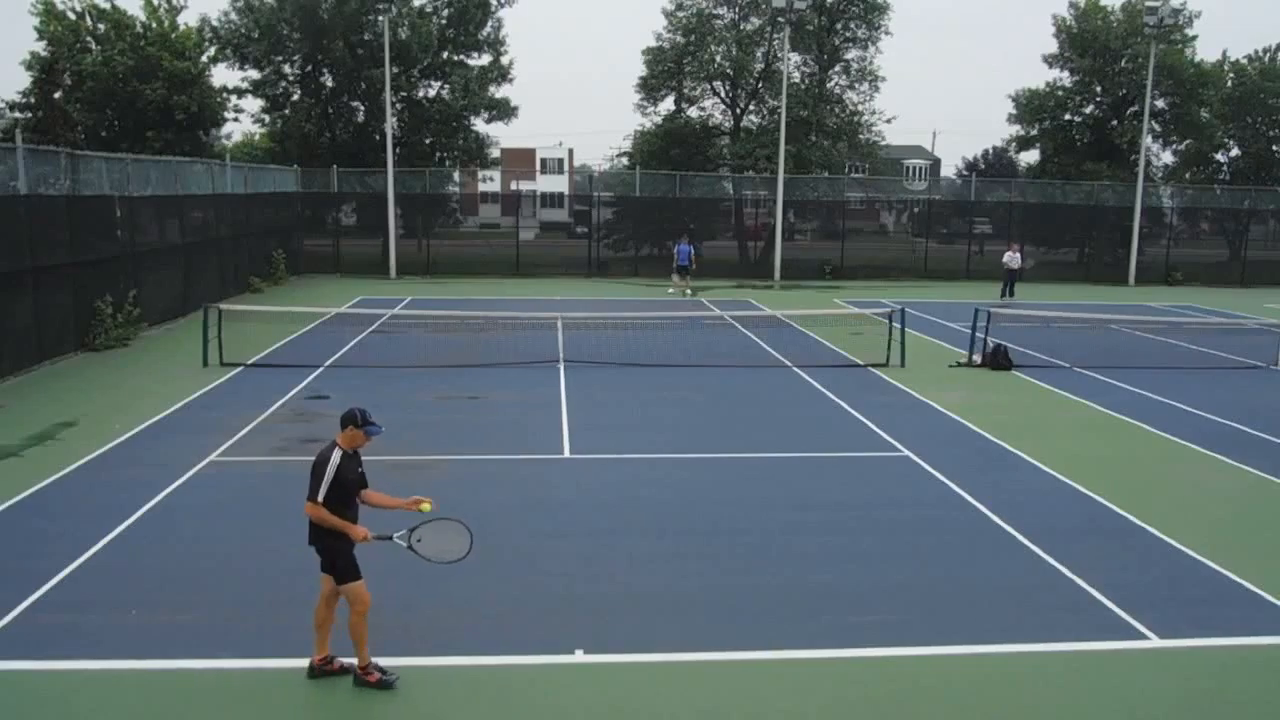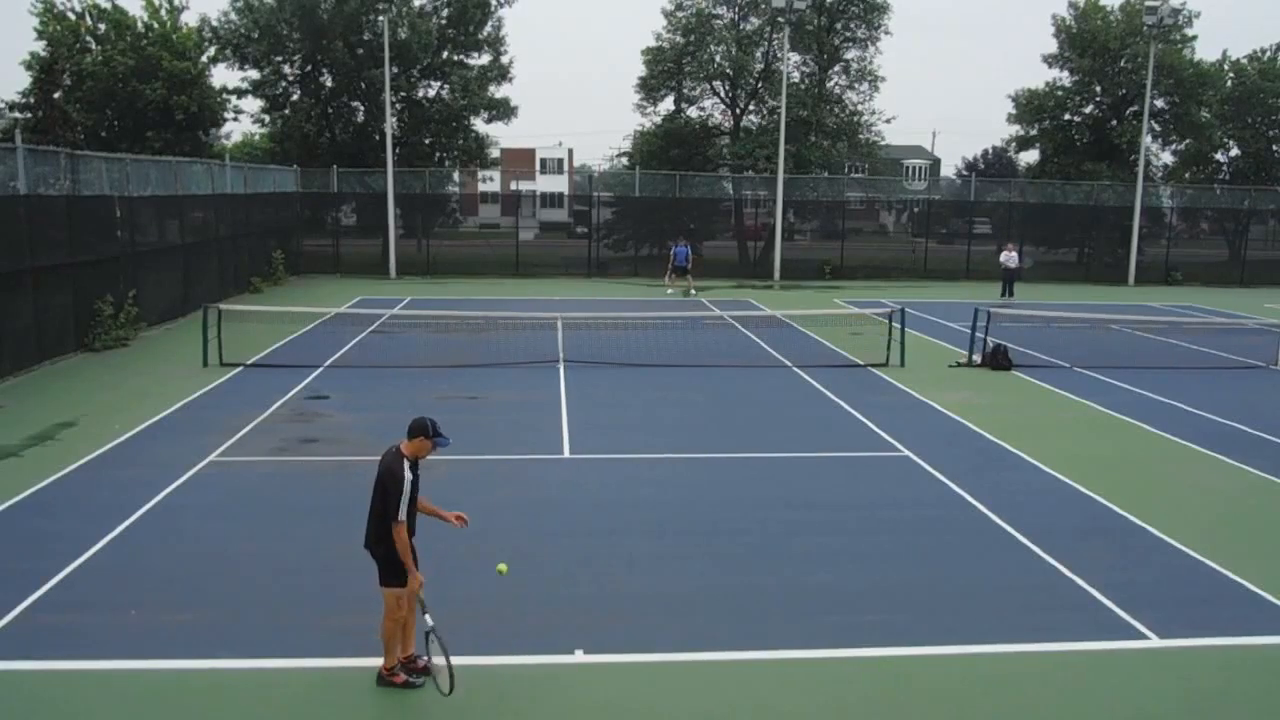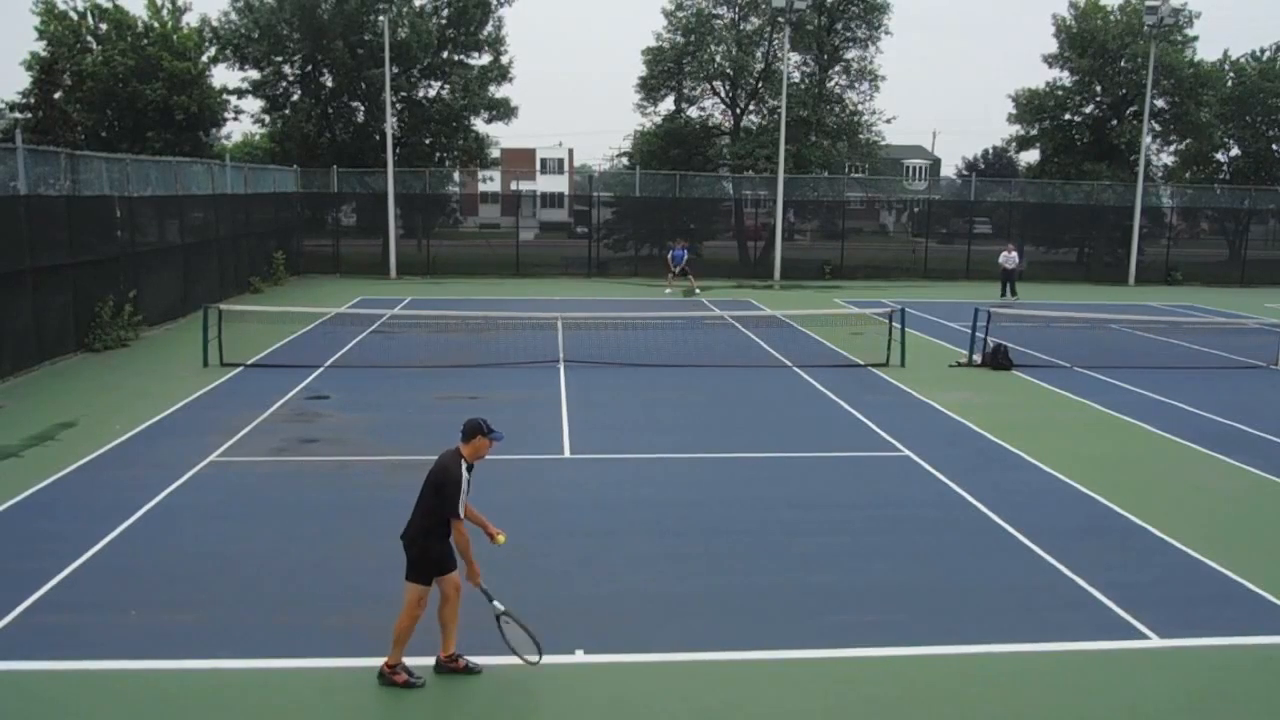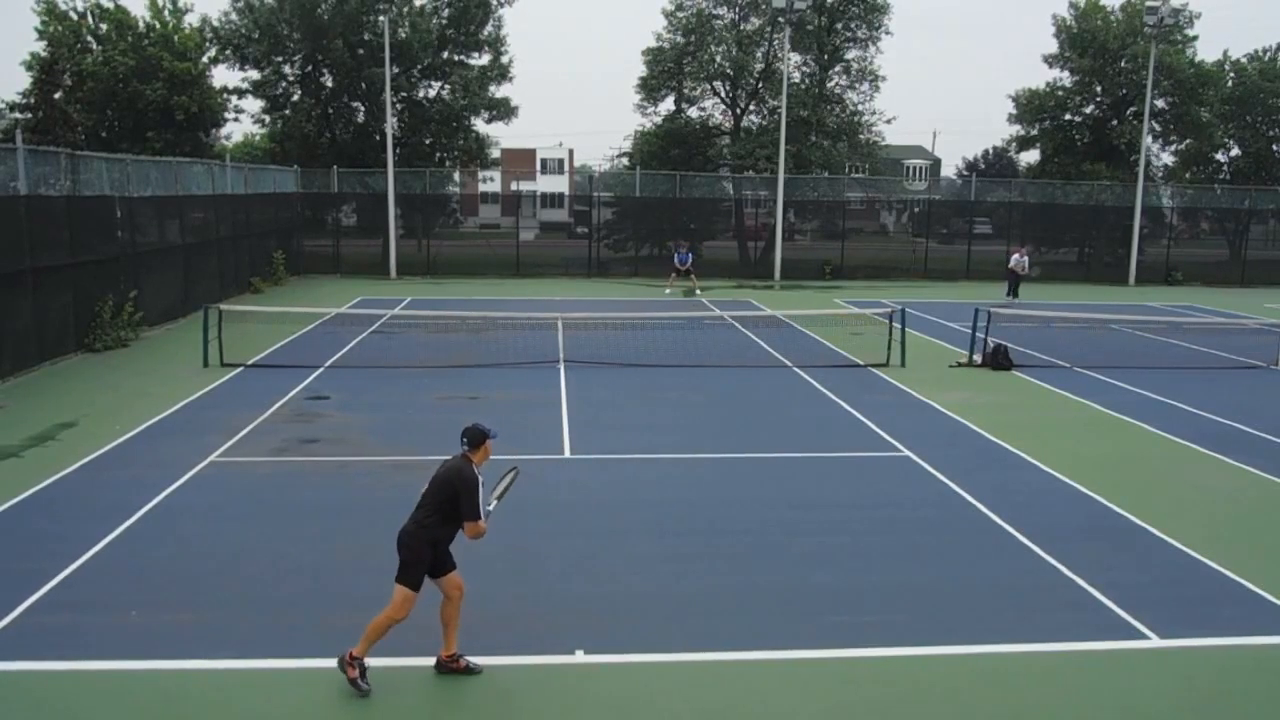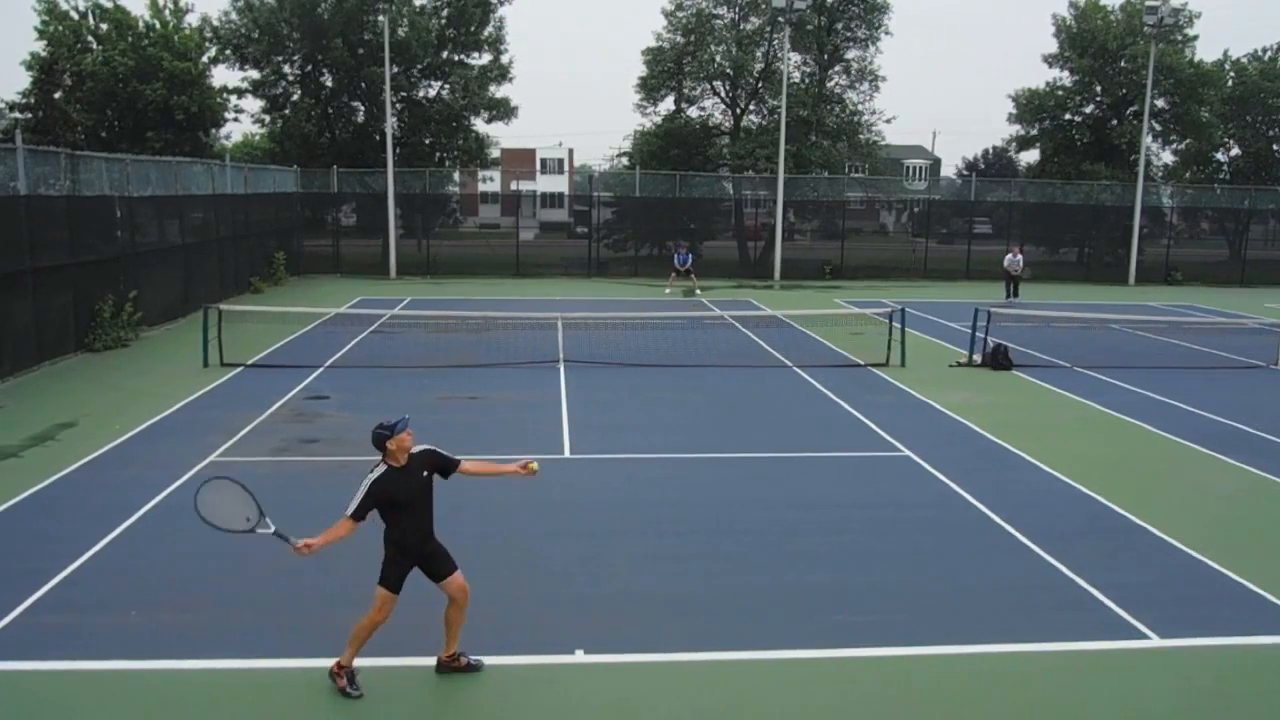
dt=1s
person 1, frame 1
left shoulder: (353, 456)
right shoulder: (329, 462)
left elbow: (364, 494)
right elbow: (312, 509)
left wrist: (405, 503)
right wrist: (350, 528)
left hip: (339, 540)
right hip: (332, 541)
left knee: (329, 597)
right knee: (361, 602)
left ankle: (321, 659)
right ankle: (365, 669)
person 1, frame 2
left shoulder: (404, 455)
right shoulder: (401, 473)
right elbow: (398, 528)
left wrist: (443, 514)
right wrist: (412, 571)
left hip: (398, 540)
right hip: (386, 544)
left knee: (412, 594)
right knee: (396, 608)
left ankle: (406, 658)
right ankle: (389, 671)
person 1, frame 3
left shoulder: (456, 459)
right shoulder: (457, 473)
right elbow: (460, 527)
left wrist: (487, 527)
right wrist: (471, 567)
left hip: (436, 539)
right hip: (422, 542)
left knee: (452, 590)
right knee: (415, 607)
left ankle: (447, 657)
right ankle: (391, 667)
person 1, frame 4
left shoulder: (455, 464)
right shoulder: (472, 478)
right elbow: (472, 532)
left wrist: (459, 517)
right wrist: (482, 527)
left hip: (432, 541)
right hip: (417, 543)
left knee: (455, 590)
right knee: (399, 611)
left ankle: (449, 657)
right ankle: (354, 659)
person 1, frame 5
left shoulder: (424, 456)
right shoulder: (376, 481)
left elbow: (466, 467)
right elbow: (349, 520)
left wrist: (510, 468)
right wrist: (317, 541)
left hip: (428, 544)
right hip: (398, 550)
left knee: (460, 591)
right knee: (379, 614)
left ankle: (449, 657)
right ankle: (343, 667)
